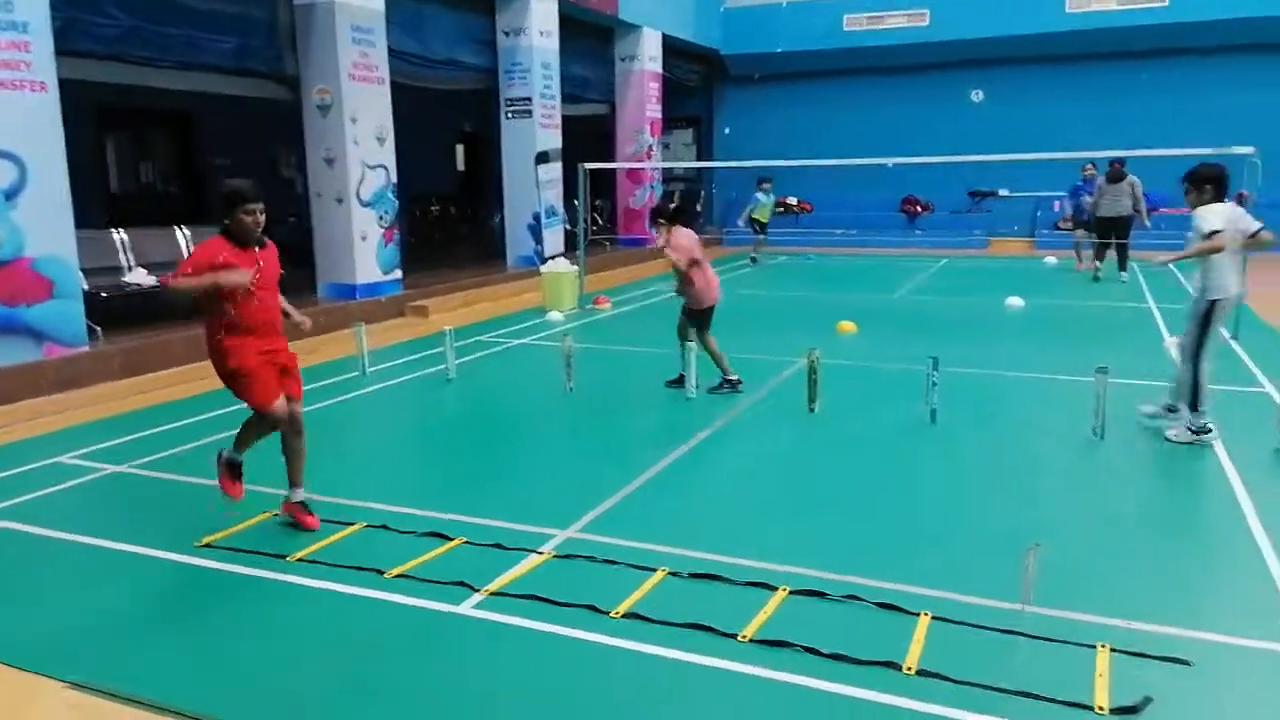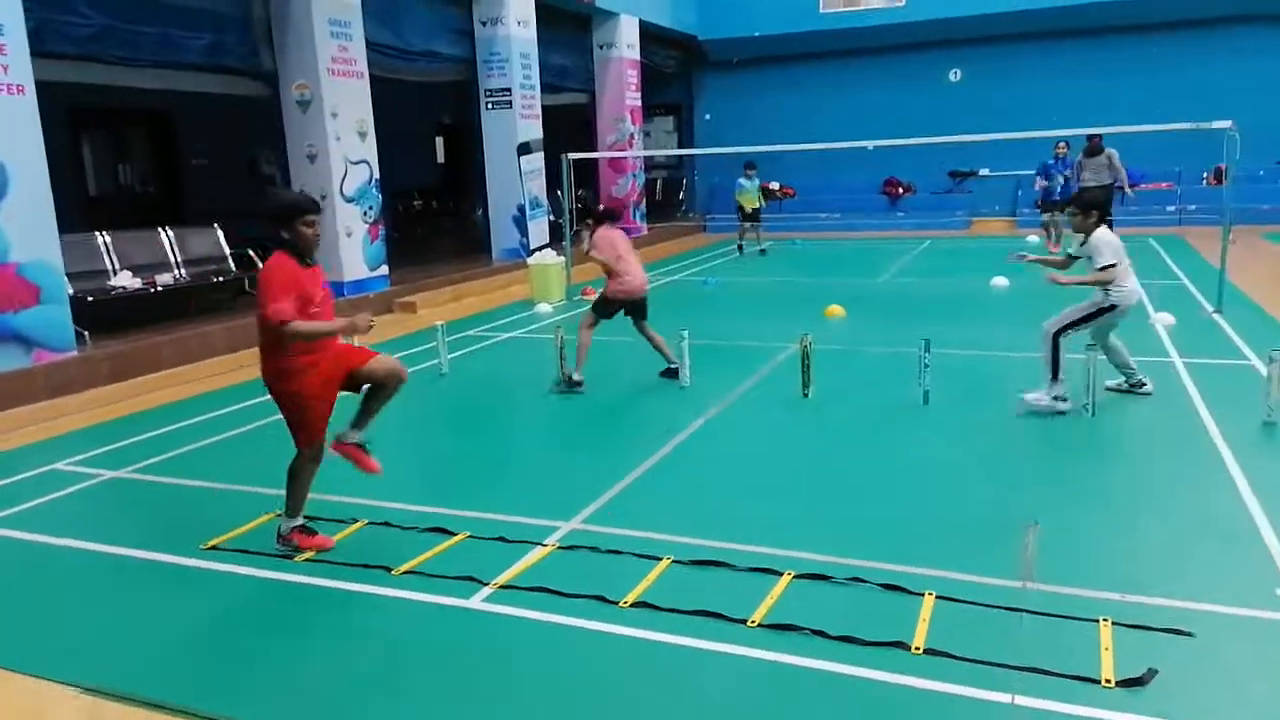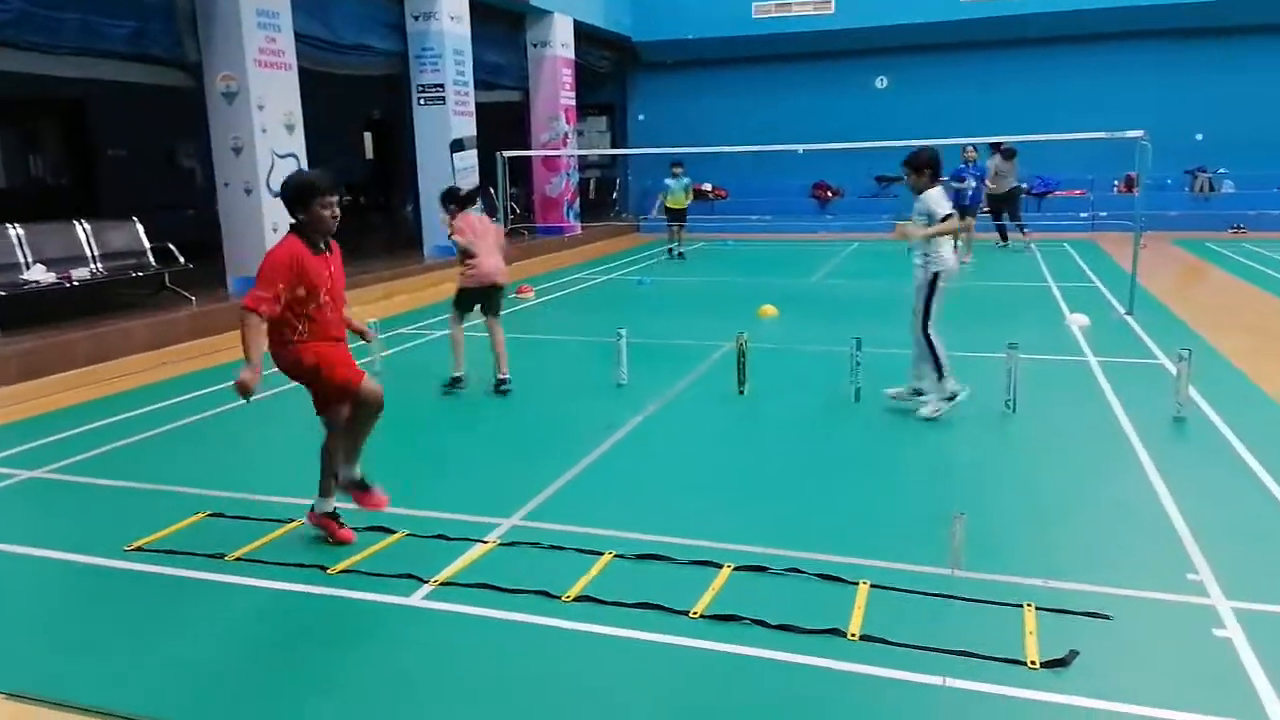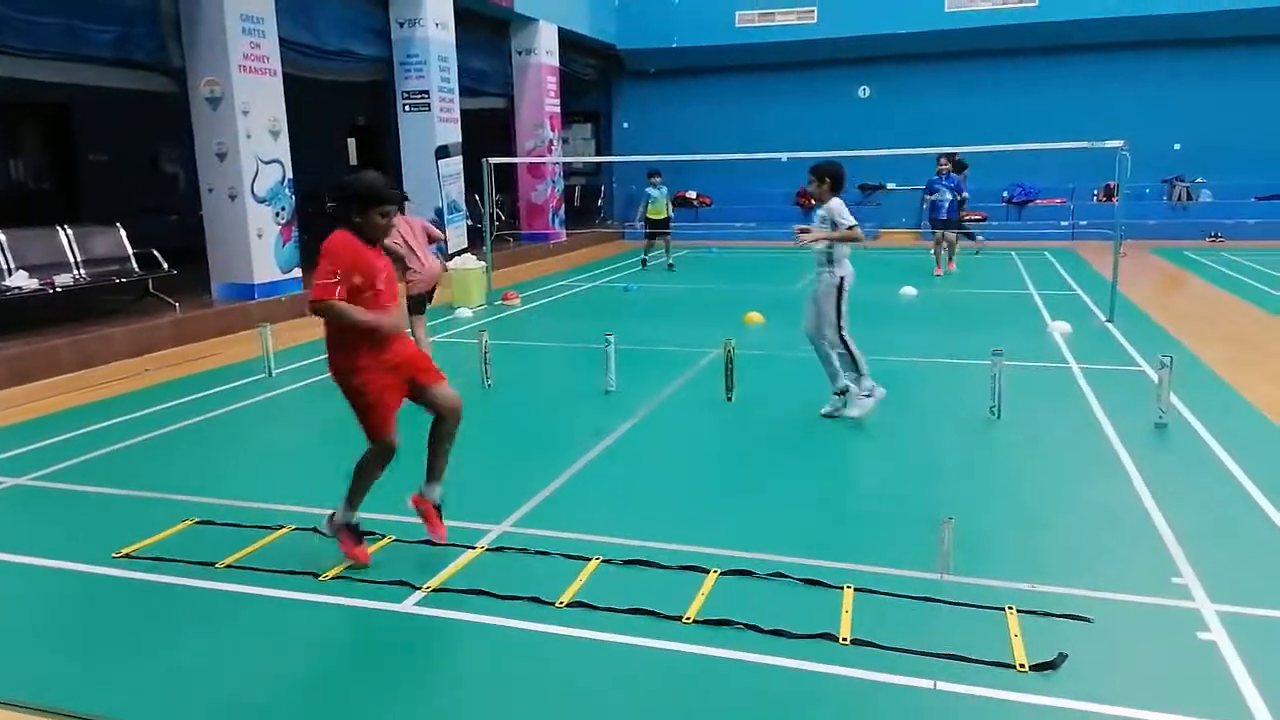
dt=0.4s
person 1, frame 1
left shoulder: (268, 250)
right shoulder: (214, 251)
right elbow: (173, 284)
left wrist: (292, 313)
right wrist: (220, 280)
left hip: (273, 343)
right hip: (236, 347)
left knee: (295, 420)
right knee: (276, 412)
left ankle: (295, 501)
right ankle: (233, 456)
person 1, frame 2
left shoulder: (308, 264)
right shoulder: (278, 270)
right elbow: (283, 328)
left wrist: (340, 328)
right wrist: (341, 326)
left hip: (327, 356)
right hip: (296, 369)
left knee: (393, 373)
right knee: (312, 449)
left ankle: (352, 438)
right ankle: (291, 527)
person 1, frame 3
left shoulder: (331, 248)
right shoulder: (286, 255)
right elbow: (255, 312)
left wrist: (353, 324)
right wrist: (253, 367)
left hip: (330, 344)
right hip: (302, 349)
left knee: (340, 425)
right knee: (371, 394)
left ankle: (323, 509)
right ankle: (350, 475)
person 1, frame 4
left shoulder: (375, 247)
right shoulder: (339, 246)
right elbow: (322, 304)
left wrist: (393, 319)
right wrist: (379, 321)
left hip: (396, 349)
right hip: (361, 362)
left knee: (450, 407)
right knee: (386, 445)
left ankle: (429, 497)
right ankle: (345, 521)
person 2, frame 1
left shoulder: (1205, 213)
right shoulder: (1235, 211)
left elbow: (1217, 244)
right elbow: (1266, 239)
left wrist: (1176, 256)
left hip: (1215, 292)
right hip: (1218, 289)
left knee: (1194, 356)
right knee: (1187, 349)
left ankle: (1199, 426)
right ankle: (1173, 407)
person 2, frame 2
left shoulder: (1100, 239)
right shoulder: (1090, 238)
left elbow: (1107, 276)
right elbow: (1064, 263)
left wrist: (1069, 280)
right wrist: (1035, 259)
left hip: (1117, 298)
right hip: (1122, 295)
left knee: (1053, 331)
right knee: (1100, 336)
left ankle: (1056, 394)
right ankle: (1136, 381)
person 2, frame 3
left shoulder: (932, 196)
right shoulder: (928, 196)
left elbow: (953, 225)
right elbow: (936, 226)
left wrist: (922, 232)
right wrist: (913, 232)
left hip: (934, 266)
right hip: (929, 265)
left knee: (923, 329)
right knee: (921, 327)
left ankle: (947, 389)
right ankle: (918, 386)
person 2, frame 4
left shoulder: (834, 205)
right shoulder: (823, 209)
left elbow: (857, 235)
left wrist: (822, 235)
right wrist: (810, 232)
left hip: (835, 276)
right hip: (824, 276)
left knee: (836, 334)
right knee: (813, 332)
left ankle: (867, 388)
right ankle: (842, 386)
person 3, frame 1
left shoulder: (676, 239)
right shoulder: (684, 233)
left elbow: (682, 267)
left wrist: (663, 247)
left hip: (702, 294)
right hip: (697, 290)
left knee: (703, 337)
right knee: (683, 329)
left ankle: (731, 379)
right ankle: (686, 376)
person 3, frame 2
left shoulder: (599, 237)
right shoulder: (618, 233)
left elbow: (611, 264)
left wrist: (589, 251)
left hip: (620, 287)
right hip: (640, 284)
left knee: (586, 325)
right knee: (643, 328)
left ankle: (576, 377)
right ankle: (674, 365)
person 3, frame 3
left shoulder: (459, 222)
right shoulder: (483, 219)
left elbow: (472, 249)
right elbow: (501, 244)
left wrist: (453, 235)
left hip: (475, 275)
right hip: (497, 273)
left knee: (456, 322)
right knee: (494, 324)
left ankle: (457, 376)
right ankle: (503, 377)
person 3, frame 4
left shoulder: (391, 227)
right shoulder: (415, 221)
left elbow: (402, 252)
right elbow: (440, 237)
left wrist: (382, 240)
left hip: (419, 277)
right hip: (433, 270)
left knee: (416, 325)
right knee: (418, 318)
